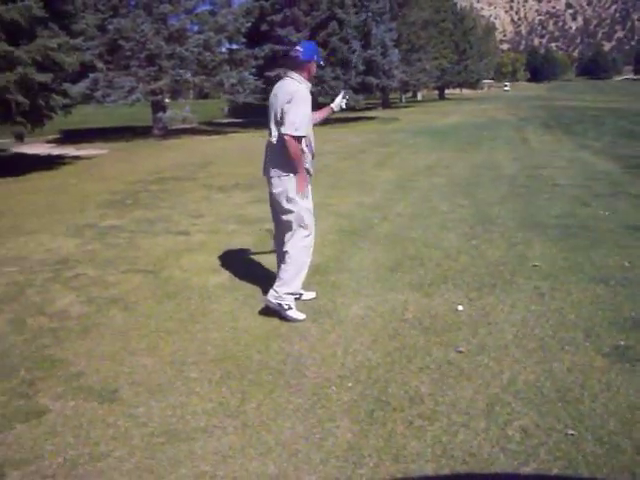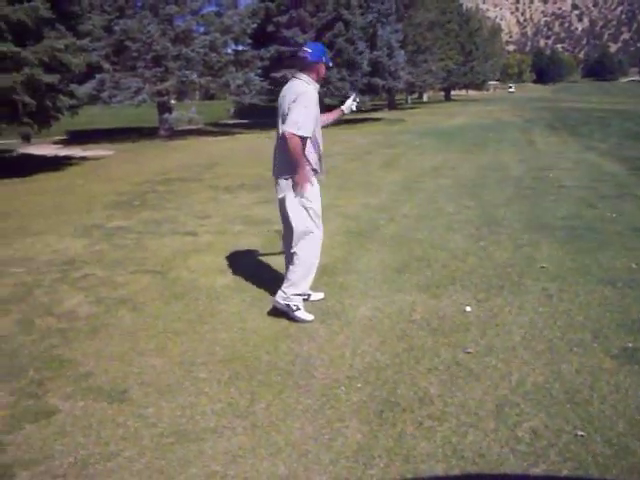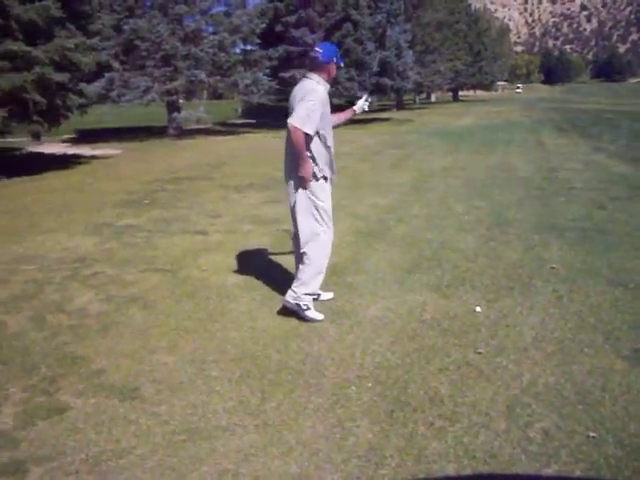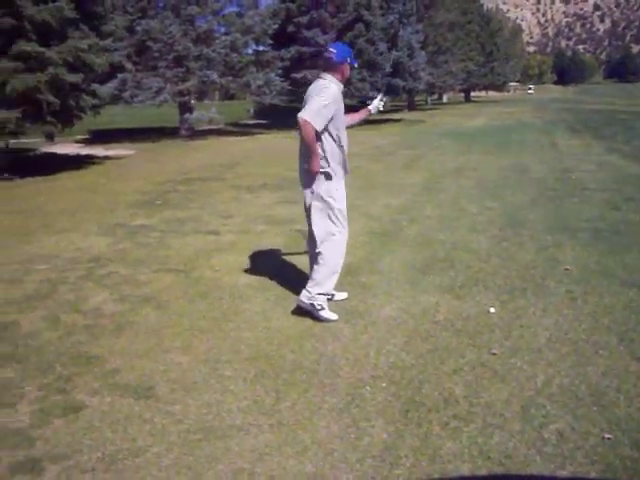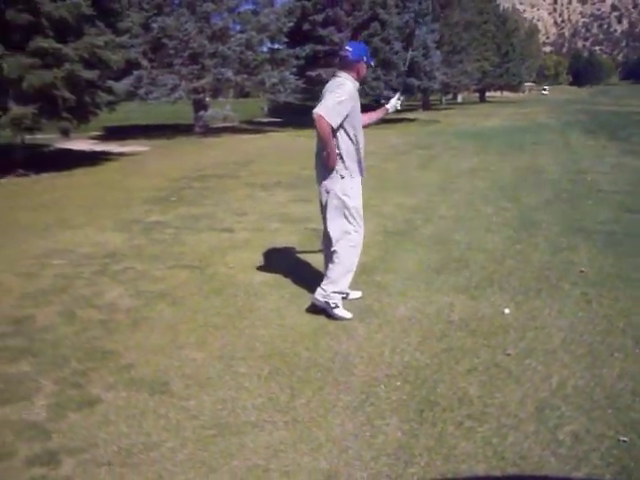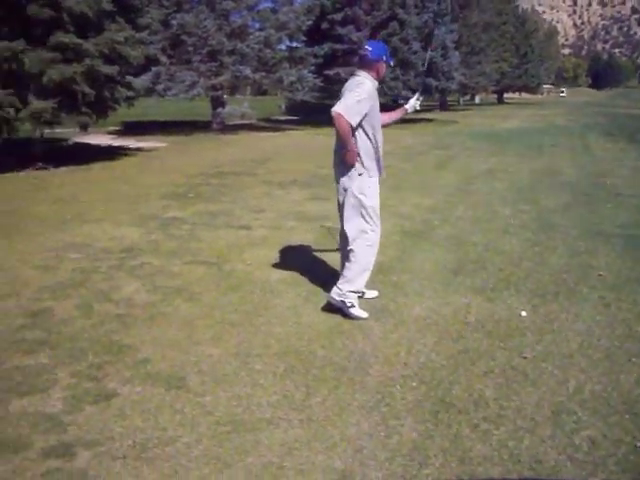
dt=0.1s
person 1, frame 1
left shoulder: (283, 86)
right shoulder: (299, 91)
right elbow: (291, 135)
left wrist: (332, 108)
right wrist: (301, 172)
left hip: (278, 172)
right hip: (290, 174)
left knee: (287, 231)
right knee: (302, 232)
left ankle: (289, 287)
right ankle: (281, 295)
person 1, frame 2
left shoulder: (293, 87)
right shoulder: (306, 92)
right elbow: (292, 134)
left wrist: (342, 110)
right wrist: (302, 169)
left hip: (287, 173)
right hip: (298, 174)
left knee: (296, 233)
right knee: (309, 234)
left ankle: (296, 288)
right ankle: (289, 296)
person 1, frame 3
left shoulder: (305, 87)
right shoulder: (316, 91)
right elbow: (295, 127)
left wrist: (354, 110)
right wrist: (303, 163)
left hip: (306, 173)
right hip: (311, 175)
left knee: (307, 232)
right knee: (319, 233)
left ankle: (307, 287)
right ankle: (299, 295)
person 1, frame 4
left shoulder: (321, 87)
right shoulder: (330, 90)
right elbow: (305, 121)
left wrist: (369, 110)
right wrist: (315, 157)
left hip: (320, 173)
right hip: (324, 174)
left knee: (322, 232)
right knee: (334, 233)
left ankle: (321, 287)
right ankle: (314, 295)
person 1, frame 5
left shoulder: (339, 85)
right shoulder: (345, 88)
left elbow: (356, 120)
right elbow: (320, 116)
left wrist: (386, 110)
right wrist: (331, 151)
left hip: (340, 172)
right hip: (341, 173)
left knee: (337, 230)
right knee: (349, 232)
left ankle: (335, 286)
right ankle: (328, 293)
person 1, frame 6
left shoulder: (359, 85)
right shoulder: (365, 87)
left elbow: (375, 120)
right elbow: (339, 114)
left wrist: (406, 109)
right wrist: (350, 149)
left hip: (357, 171)
right hip: (359, 172)
left knee: (354, 230)
right knee: (366, 231)
left ankle: (351, 285)
right ankle: (345, 292)
